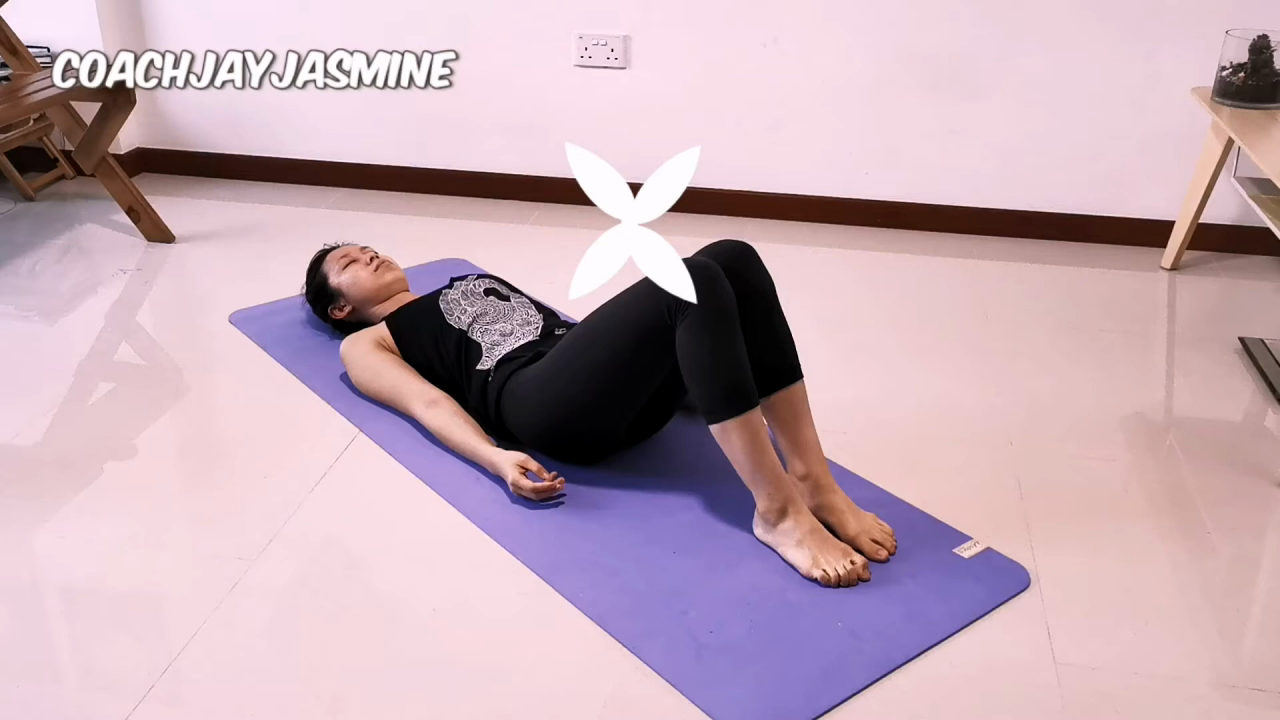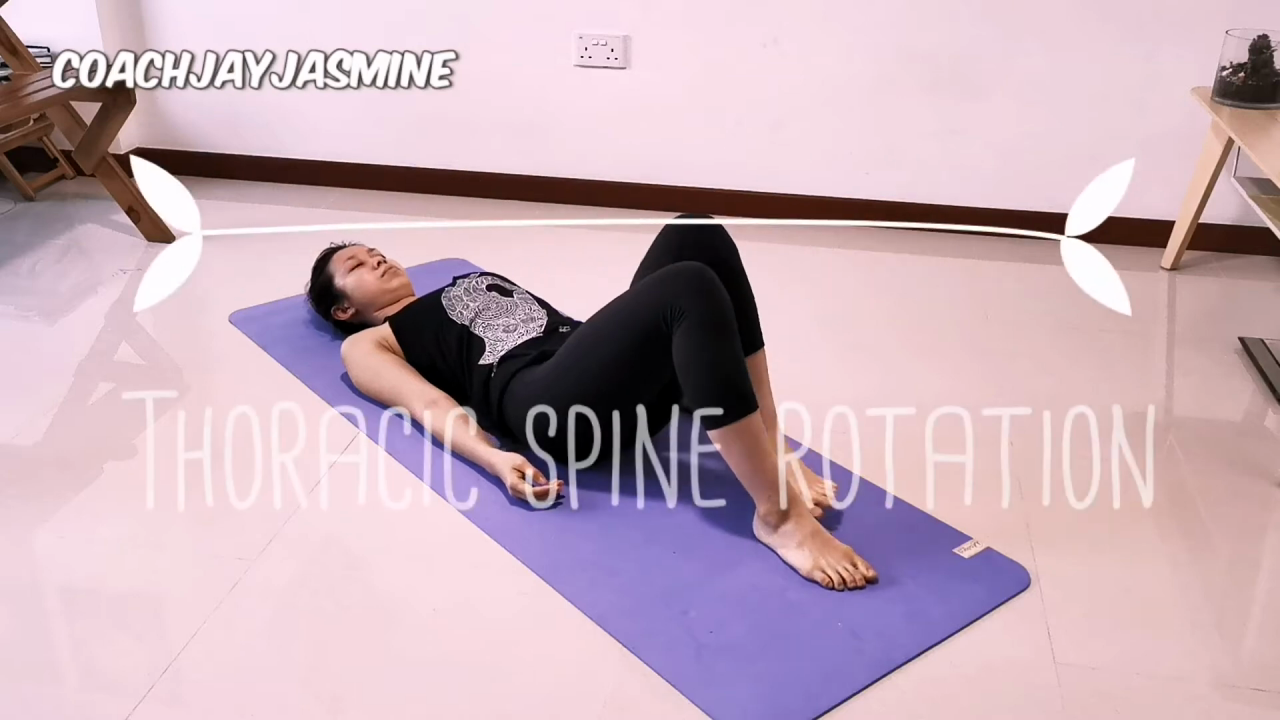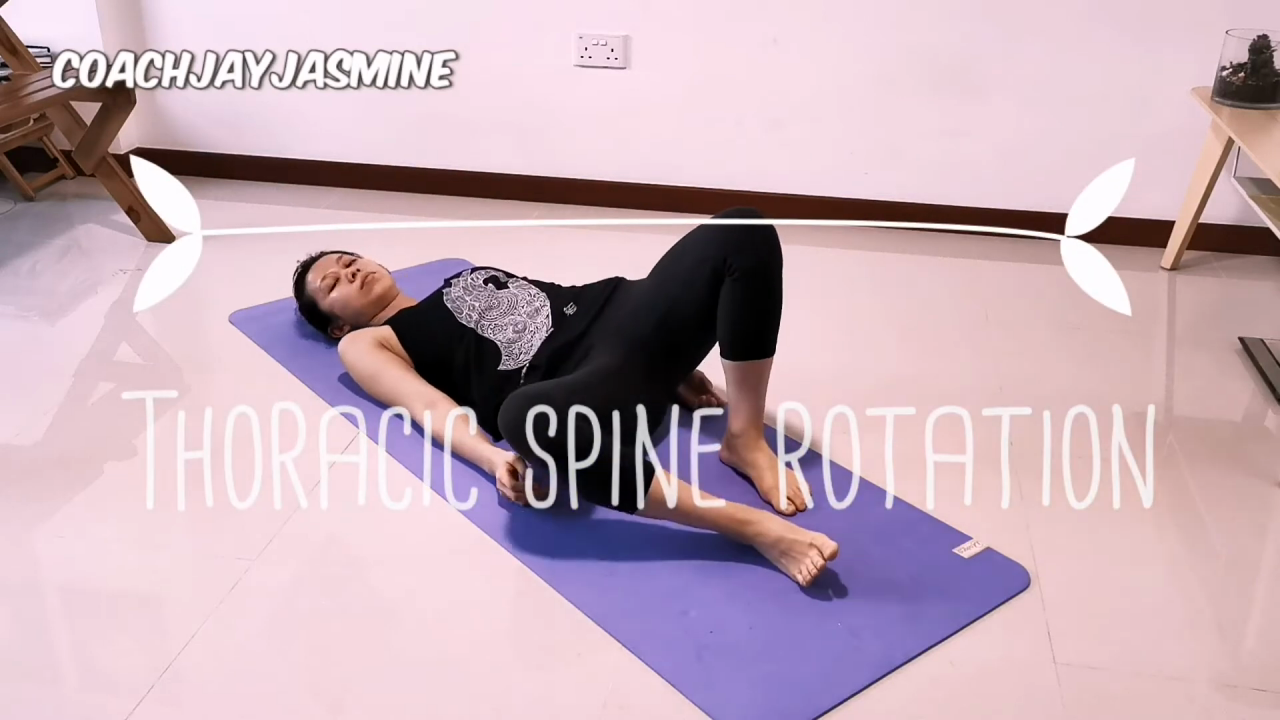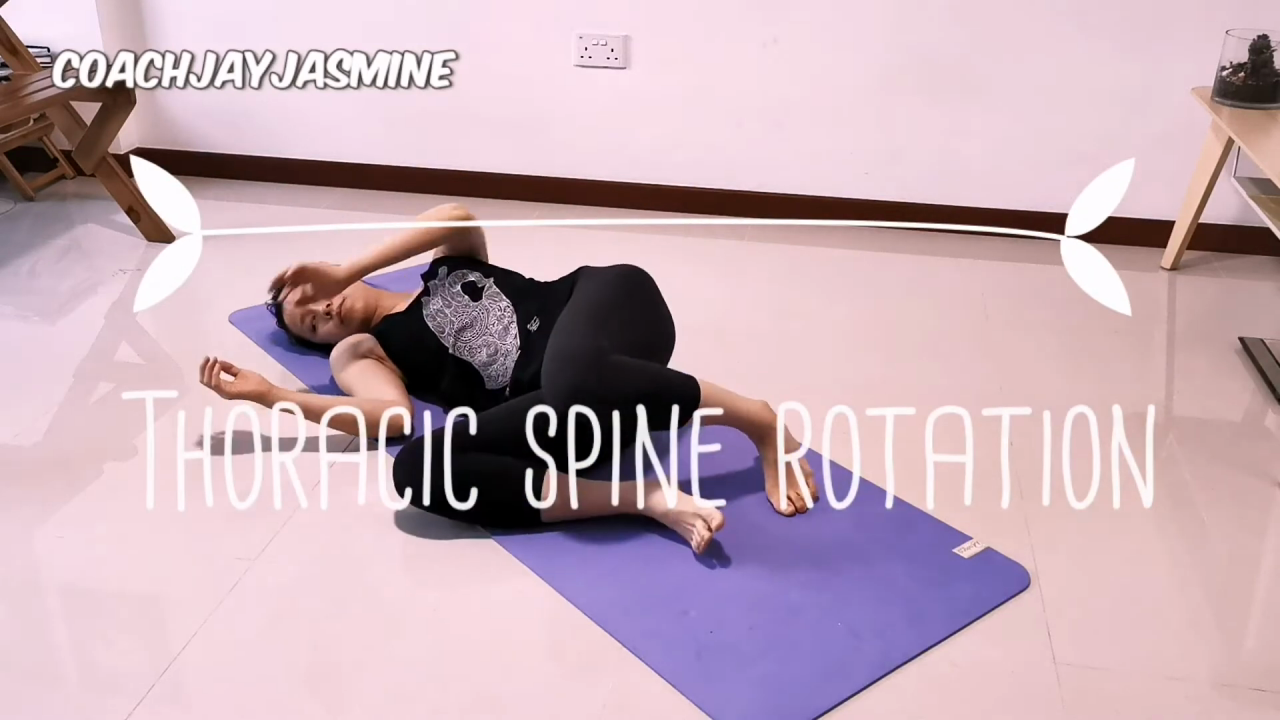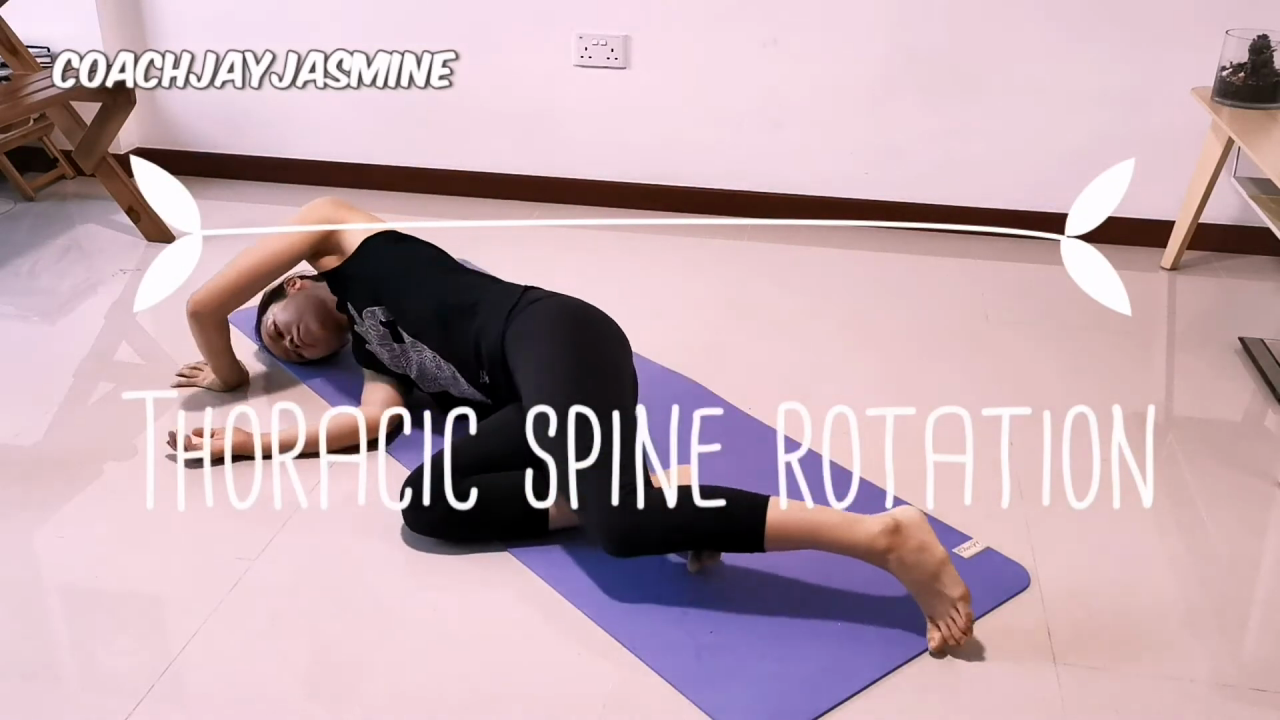
dt=1s
person 1, frame 1
left shoulder: (471, 281)
right shoulder: (366, 346)
right elbow: (429, 403)
right wrist: (498, 458)
left hip: (613, 388)
right hip: (545, 404)
left knee: (730, 260)
right knee: (692, 285)
left ankle: (814, 484)
right ankle: (779, 513)
person 1, frame 2
left shoulder: (473, 281)
right shoulder: (367, 347)
right elbow: (430, 404)
right wrist: (494, 458)
left hip: (617, 378)
right hip: (548, 400)
left knee: (695, 236)
right knee: (689, 287)
left ankle: (769, 448)
right ankle: (779, 515)
person 1, frame 3
left shoulder: (465, 278)
right shoulder: (365, 345)
right elbow: (430, 407)
left wrist: (671, 364)
right wrist: (493, 458)
right hip: (582, 382)
left knee: (742, 234)
right knee: (524, 415)
left ankle: (744, 440)
right ankle: (753, 526)
person 1, frame 4
left shoulder: (447, 265)
right shoulder: (355, 354)
left elbow: (461, 221)
right elbow: (390, 414)
left wrist: (337, 274)
right wrist: (269, 395)
right hip: (562, 410)
left knee: (577, 373)
right knee: (415, 468)
left ankle: (755, 419)
right ankle: (644, 499)
person 1, frame 5
left shoulder: (330, 229)
right shoulder: (370, 350)
left elbow: (204, 305)
right elbow: (379, 417)
left wrist: (228, 374)
right wrist: (252, 437)
left hip: (547, 336)
right hip: (534, 397)
left knee: (624, 524)
right knee: (425, 502)
left ankle: (887, 535)
right ankle: (634, 495)
